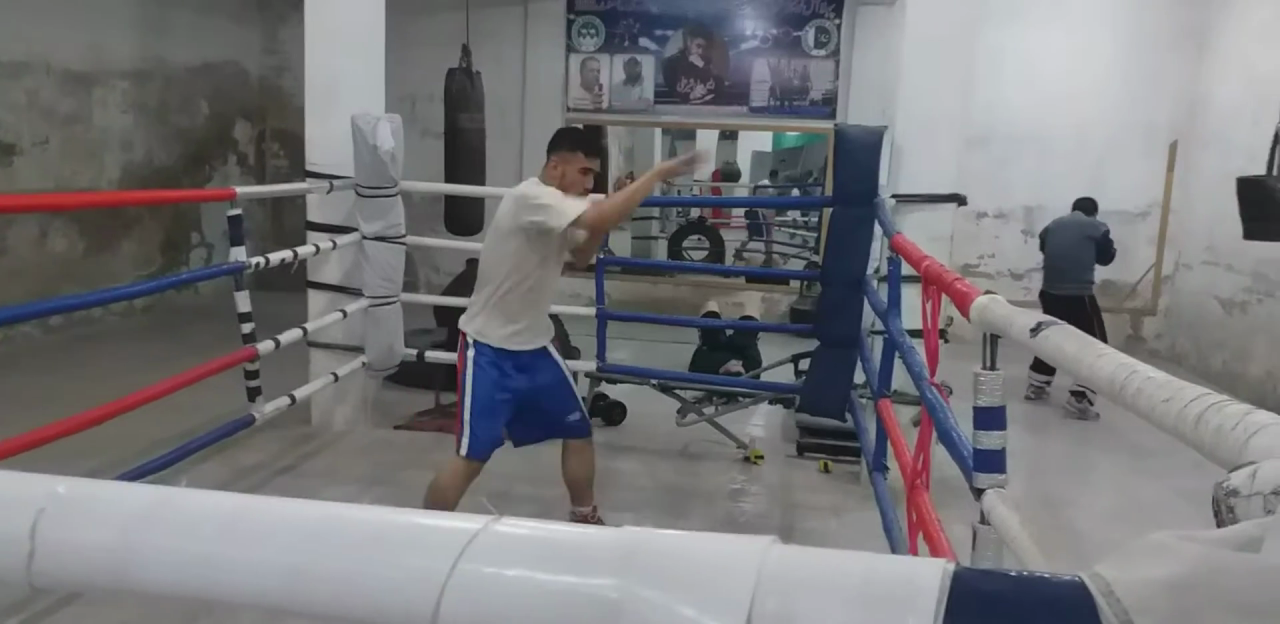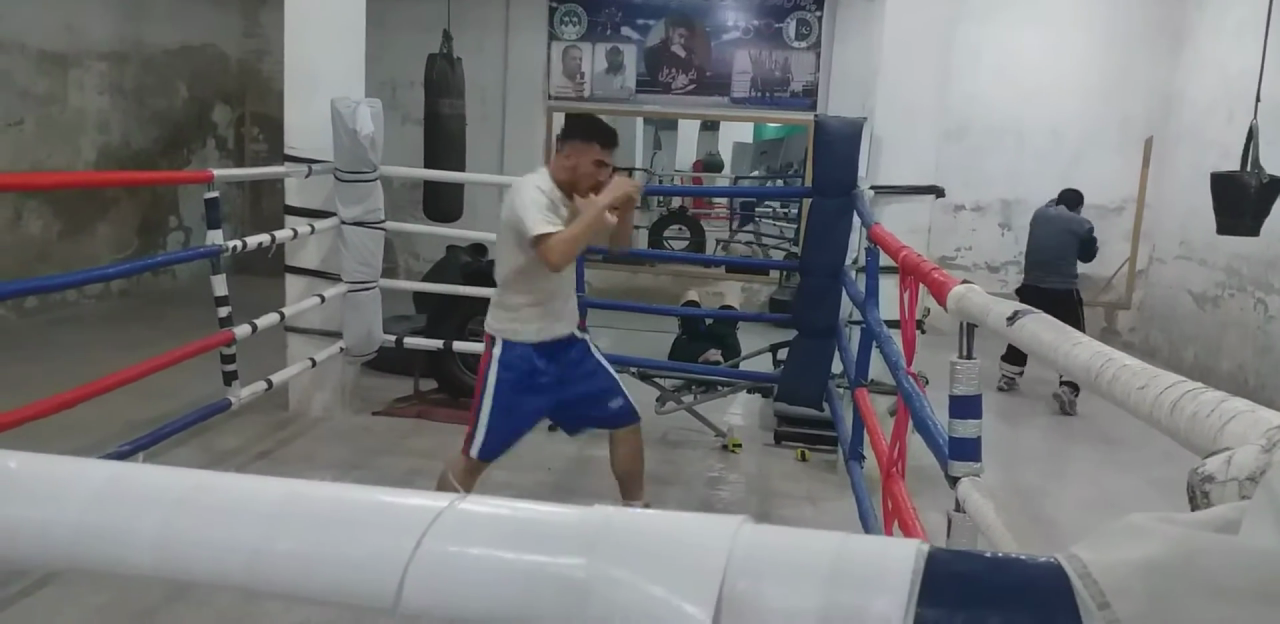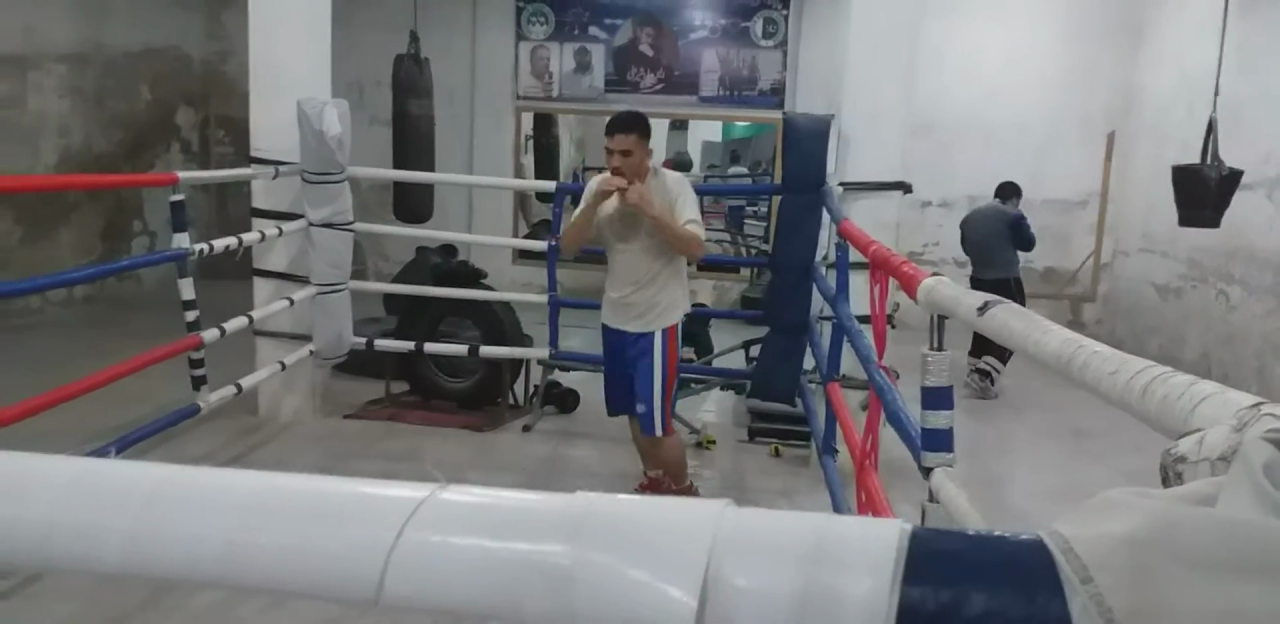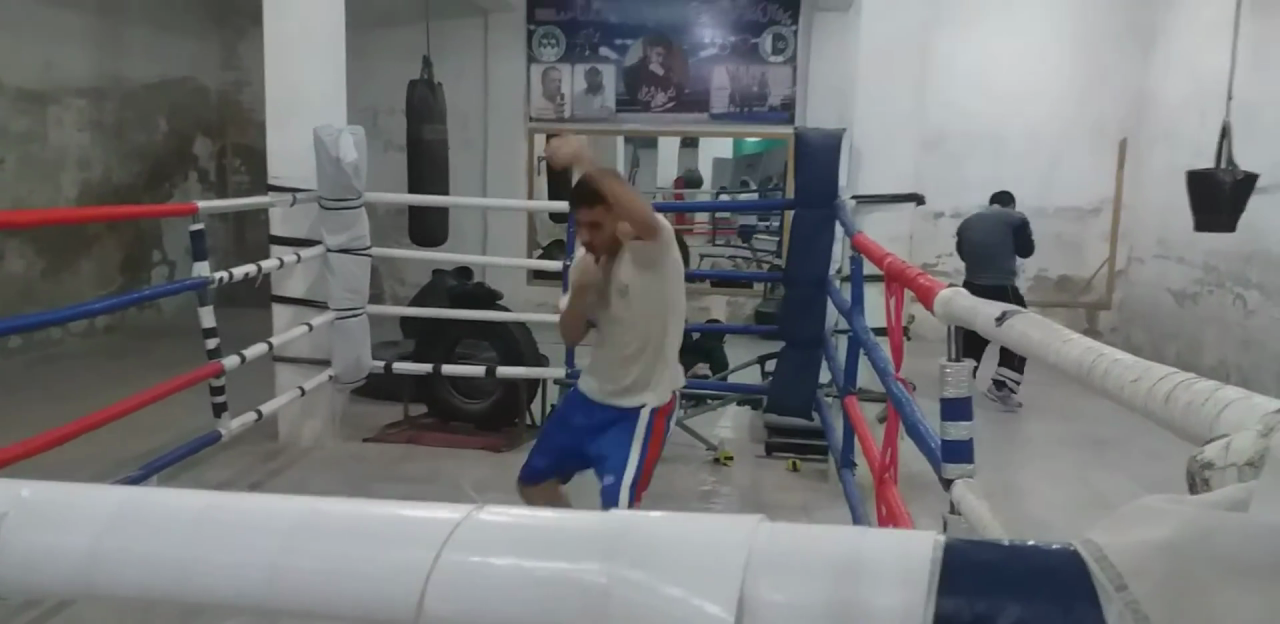
dt=1s
person 1, frame 1
left shoulder: (567, 201)
right shoulder: (531, 198)
left elbow: (580, 257)
right elbow: (603, 218)
left wrist: (594, 236)
right wrist: (660, 172)
left hip: (534, 343)
right hip: (489, 346)
left knee: (579, 433)
right knee: (472, 457)
left ankle: (585, 520)
person 1, frame 2
left shoulder: (585, 194)
right shoulder: (531, 194)
left elbow: (618, 243)
right elbow: (556, 257)
left wrist: (625, 207)
right wrist: (602, 203)
left hip: (565, 338)
right hip: (516, 343)
left knee: (626, 423)
right knee: (477, 454)
left ankle: (634, 513)
person 1, frame 3
left shoulder: (673, 186)
right shoulder: (600, 187)
left elbow: (695, 249)
right elbow: (568, 246)
left wrist: (652, 209)
right wrist: (595, 201)
left hip: (660, 321)
right hip: (616, 319)
left knee: (655, 422)
right knee: (635, 413)
left ankle: (684, 490)
right ankle: (655, 480)
person 1, frame 4
left shoulder: (652, 241)
right shoulder: (585, 258)
left elbow: (645, 220)
right elbow: (570, 337)
left wrist: (586, 163)
right wrist: (578, 295)
left hip: (646, 399)
right hip: (592, 394)
left knee: (617, 508)
right knee: (532, 481)
person 2, frame 1
left shoulder: (1053, 225)
right shoulder: (1097, 228)
left elbow: (1044, 247)
right elbow: (1106, 257)
left hip: (1050, 293)
right hip: (1079, 296)
left ankle: (1037, 386)
right ankle: (1080, 398)
person 2, frame 2
left shoulder: (1040, 214)
right shoulder: (1081, 225)
right elbow: (1087, 255)
left hip: (1031, 287)
right hip: (1064, 291)
left ankle: (1007, 378)
right ankle: (1067, 389)
person 2, frame 3
left shoulder: (970, 217)
right shoulder: (1011, 215)
right elbow: (1027, 244)
right wrist: (1023, 227)
left hip: (978, 280)
right hip: (1005, 281)
left ankle: (976, 371)
right ankle: (983, 376)
person 2, frame 4
left shoulder: (968, 222)
right shoulder: (1015, 219)
right elbow: (1026, 250)
left hip: (972, 287)
right hip: (1001, 288)
left knee: (972, 339)
right ankle: (1001, 387)
